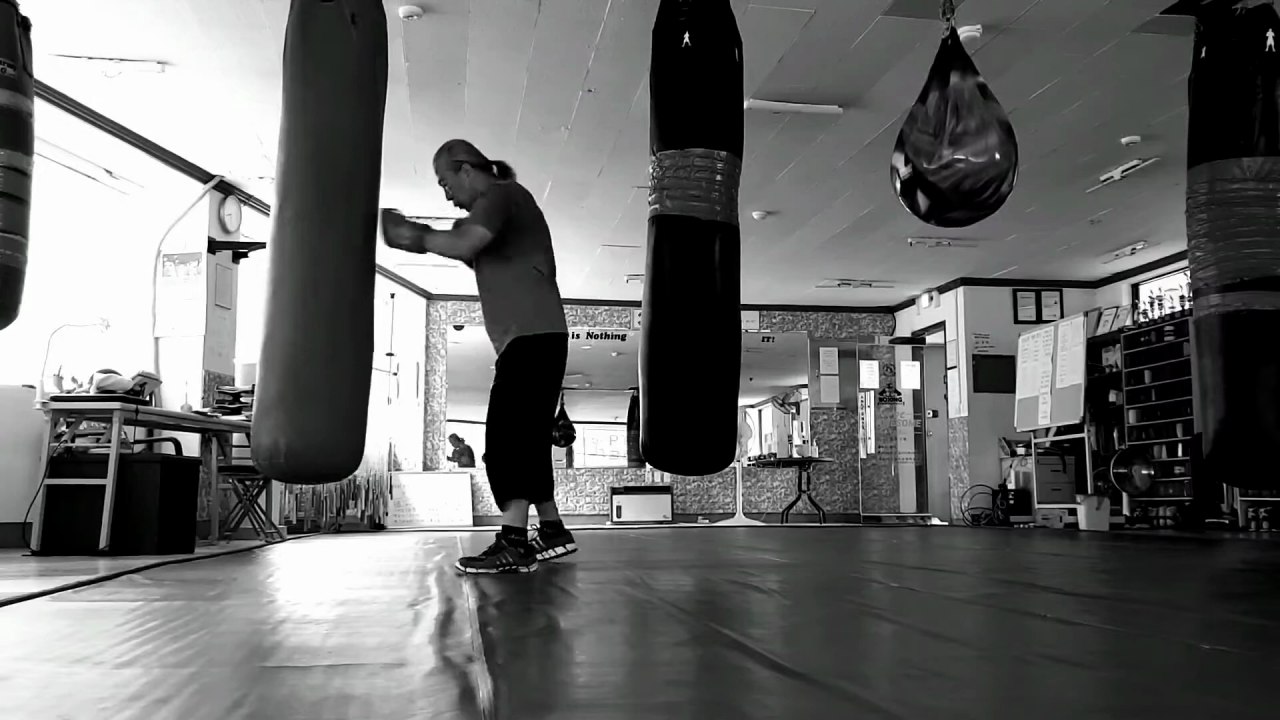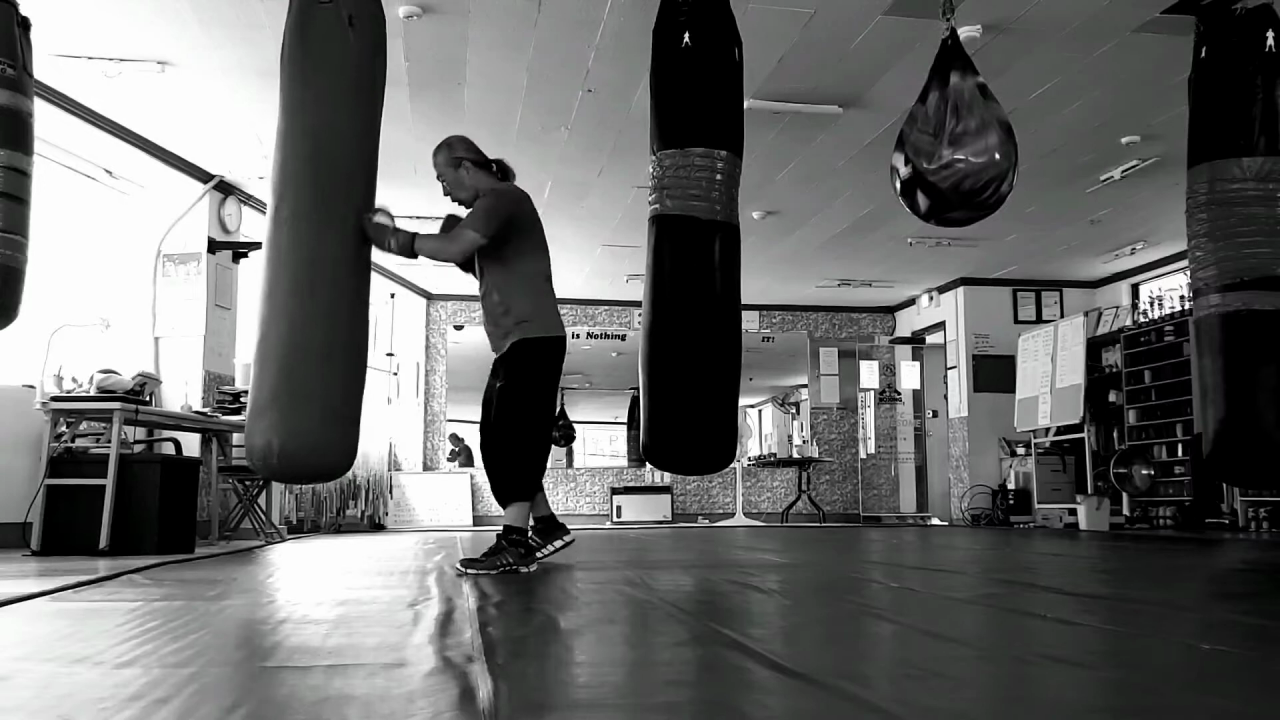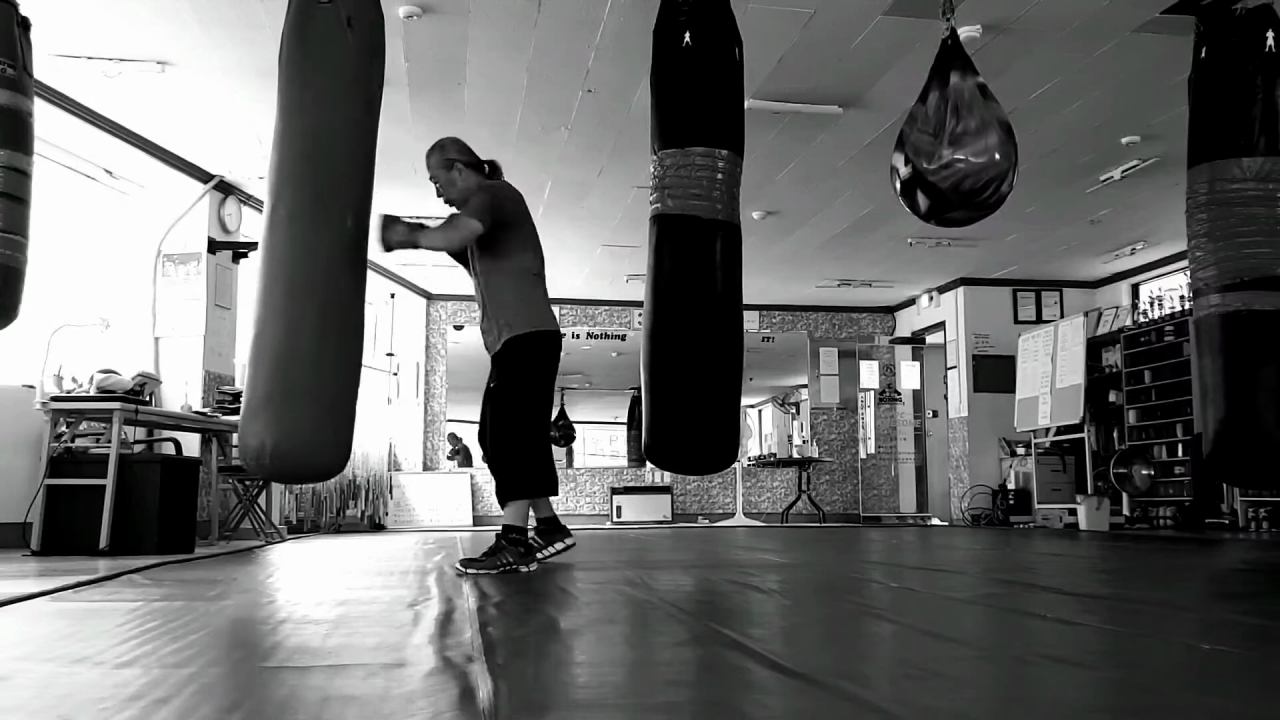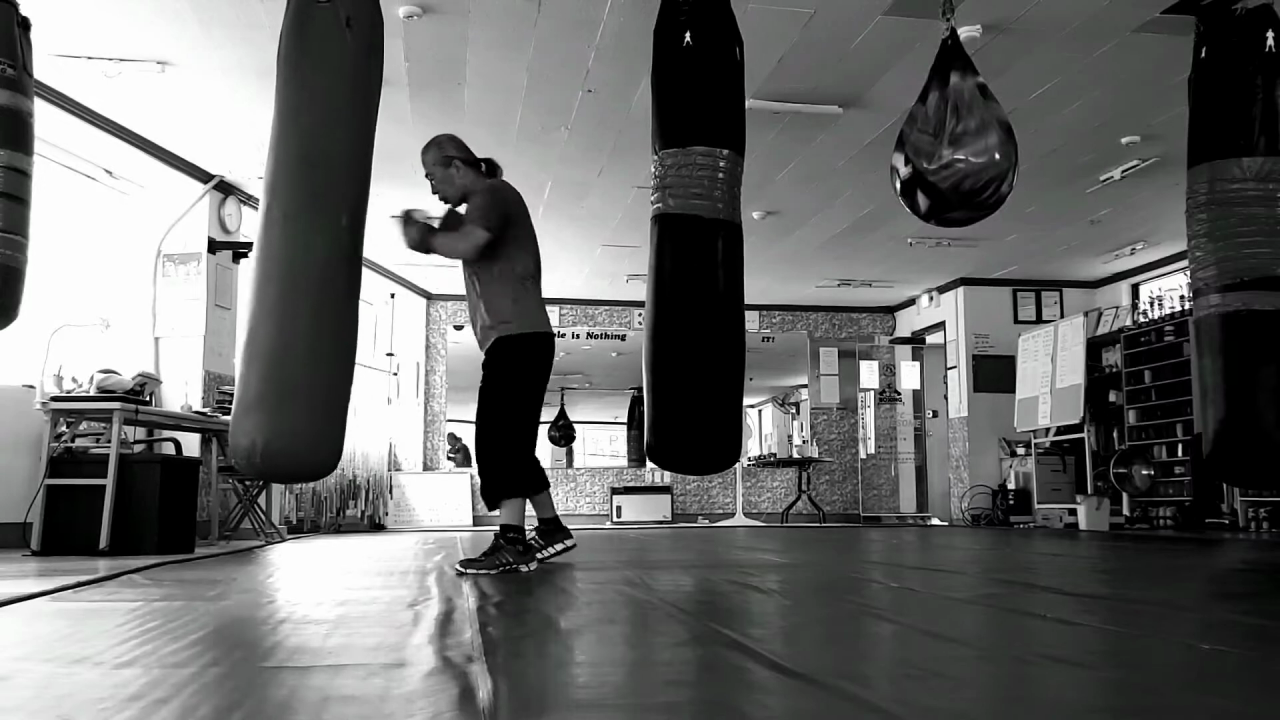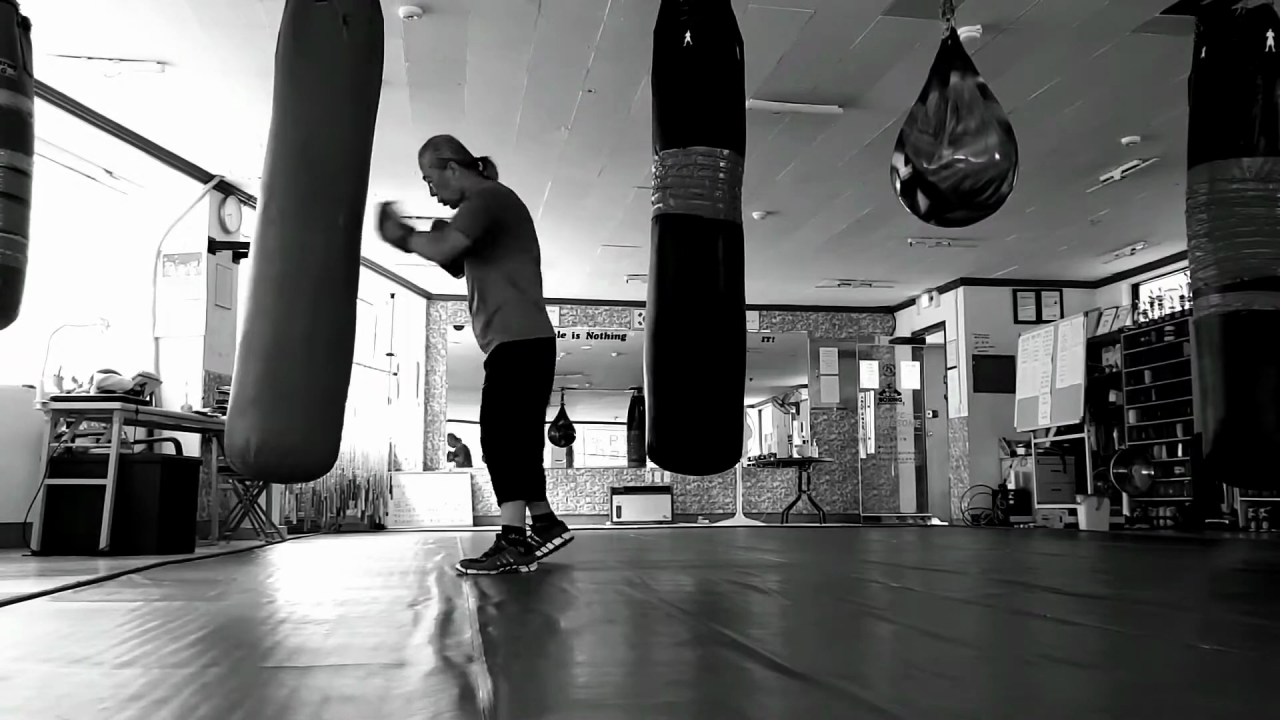
dt=0.3s
person 1, frame 1
left shoulder: (504, 194)
right shoulder: (496, 205)
left elbow: (468, 244)
right elbow: (493, 268)
left wrist: (413, 235)
left hip: (532, 339)
right hip: (525, 340)
left knee: (508, 438)
right knee: (522, 440)
left ankle: (514, 541)
right ankle: (551, 532)
person 1, frame 2
left shoulder: (504, 197)
right shoulder: (487, 210)
left elbow: (455, 248)
right elbow: (489, 268)
left wrist: (403, 240)
left hip: (532, 339)
right hip: (518, 343)
left knee: (514, 438)
right knee: (502, 439)
left ankle: (514, 542)
right ankle: (545, 527)
person 1, frame 3
left shoulder: (498, 195)
right shoulder: (483, 212)
left elbow: (455, 236)
right elbow: (481, 262)
left wrist: (406, 232)
left hip: (528, 337)
right hip: (519, 340)
left knee: (507, 434)
right knee: (520, 437)
left ankle: (513, 542)
right ankle: (549, 529)
person 1, frame 4
left shoulder: (494, 194)
right shoulder: (482, 211)
left elbow: (465, 244)
right elbow: (483, 266)
left wrist: (429, 235)
right wrist: (435, 237)
left hip: (518, 338)
right hip: (514, 340)
left knee: (500, 435)
right knee: (510, 438)
left ankle: (512, 541)
right ankle: (550, 529)
person 1, frame 5
left shoulder: (488, 197)
right shoulder: (488, 204)
left elbow: (443, 250)
right elbow: (487, 269)
left wrist: (401, 233)
right wrist: (429, 239)
left hip: (518, 341)
right hip: (522, 340)
left knee: (503, 436)
right knee: (517, 439)
left ankle: (512, 543)
right ankle: (546, 525)
